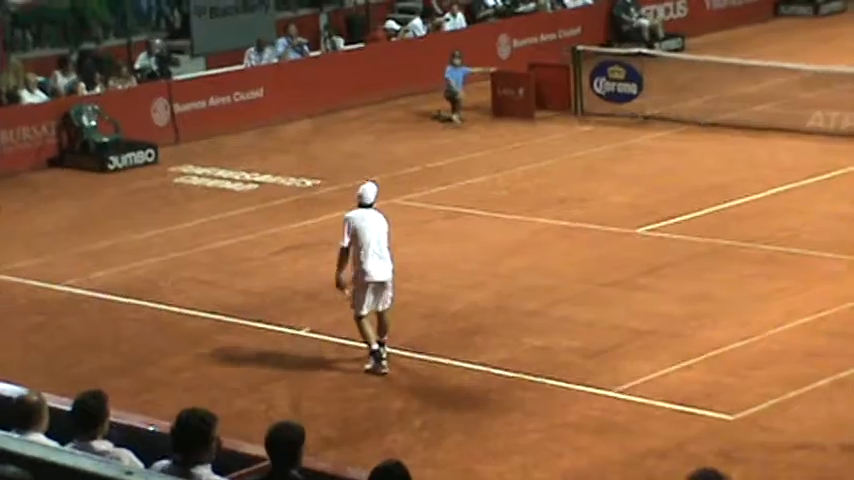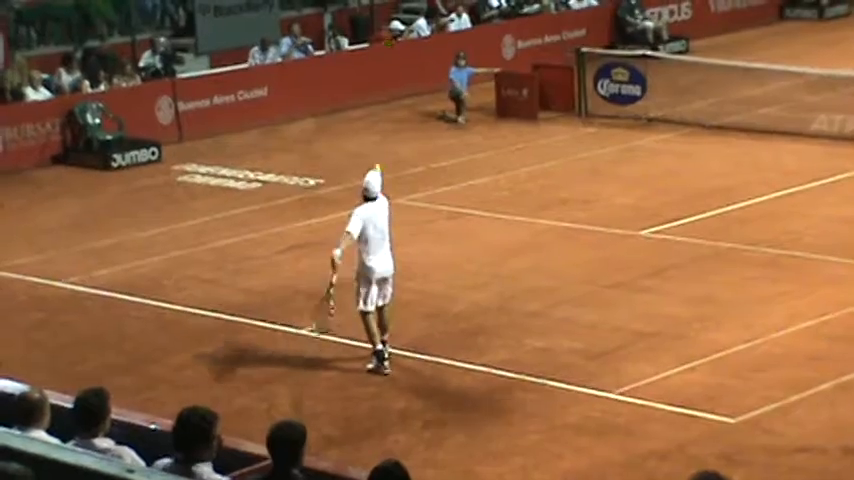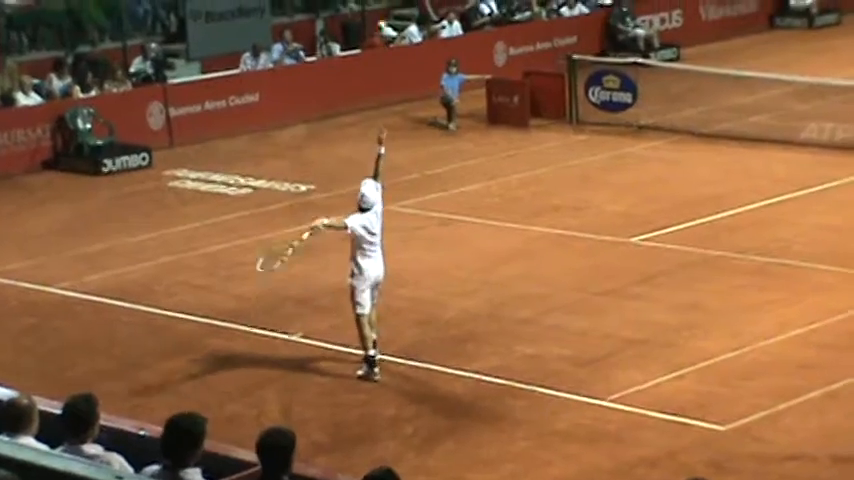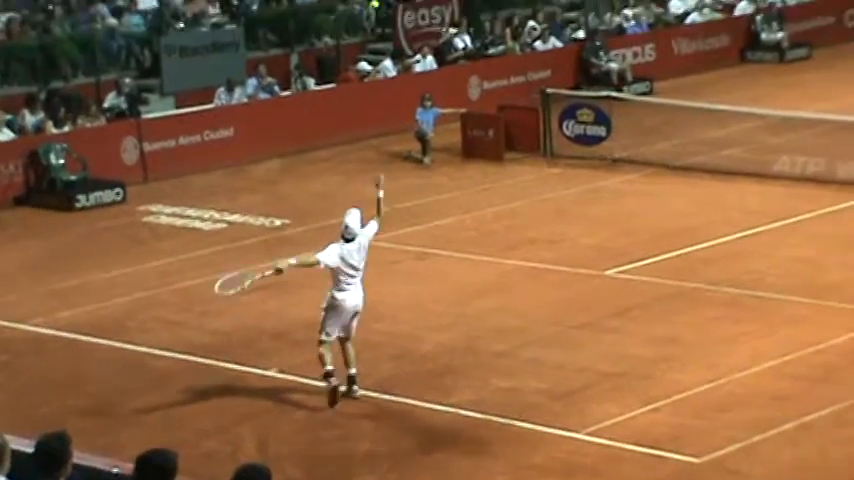
dt=0.3s
person 1, frame 1
left shoulder: (351, 217)
right shoulder: (381, 219)
left elbow: (345, 249)
left wrist: (339, 275)
left hip: (366, 274)
right hip: (385, 271)
left knee: (359, 316)
right knee: (382, 311)
left ankle: (378, 360)
right ankle: (382, 350)
person 1, frame 2
left shoulder: (360, 212)
right shoulder: (383, 203)
left elbow: (350, 234)
right elbow: (379, 193)
left wrist: (337, 252)
right wrist: (378, 174)
left hip: (369, 269)
right hip: (387, 266)
left knee: (367, 313)
right knee: (382, 308)
left ankle: (381, 359)
right ankle: (384, 349)
person 1, frame 3
left shoulder: (357, 220)
right shoulder: (377, 207)
left elbow: (342, 223)
right elbow: (376, 178)
left wrist: (322, 222)
right wrist: (380, 149)
left hip: (363, 274)
right hip: (378, 270)
left knee: (361, 318)
right knee: (369, 310)
left ankle: (371, 367)
right ankle: (373, 350)
person 1, frame 4
left shoulder: (336, 249)
right shoulder: (363, 239)
left elbow: (315, 260)
right elbow: (378, 220)
left wrist: (289, 262)
right wrist: (380, 195)
left hip: (339, 302)
right hip: (357, 299)
left knee: (324, 344)
right knee: (346, 340)
left ankle: (332, 380)
right ankle: (352, 384)
